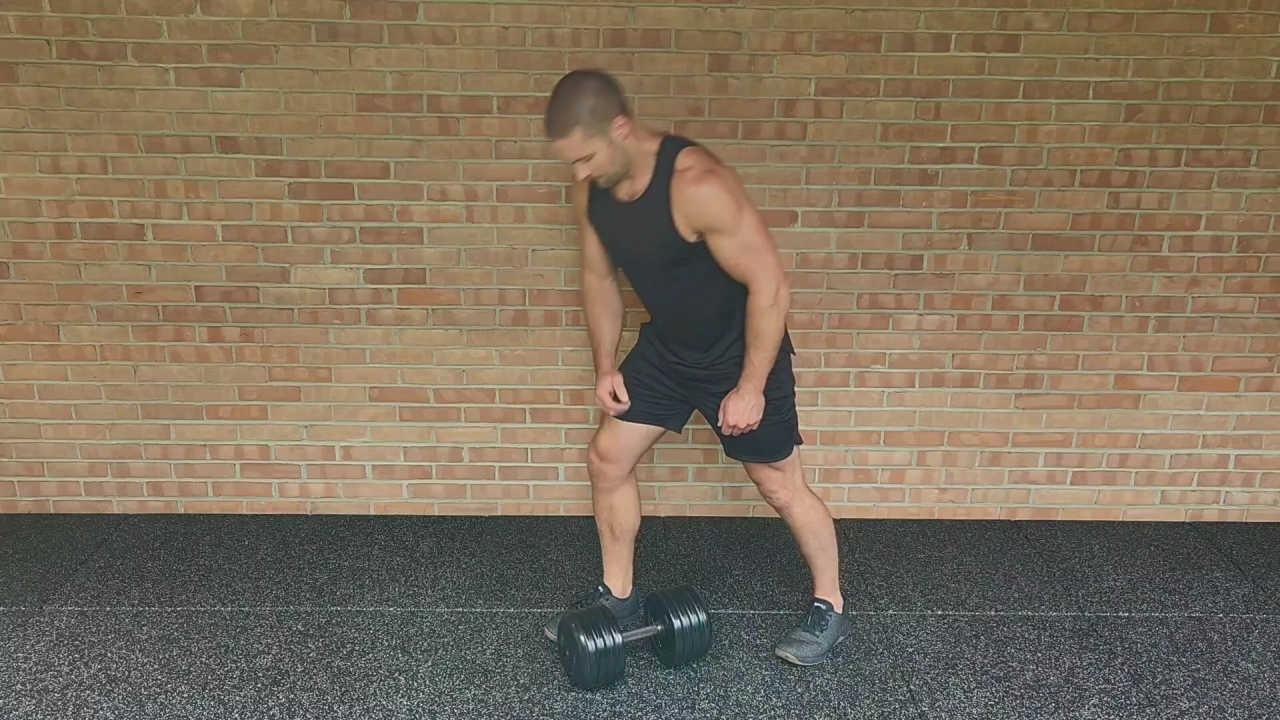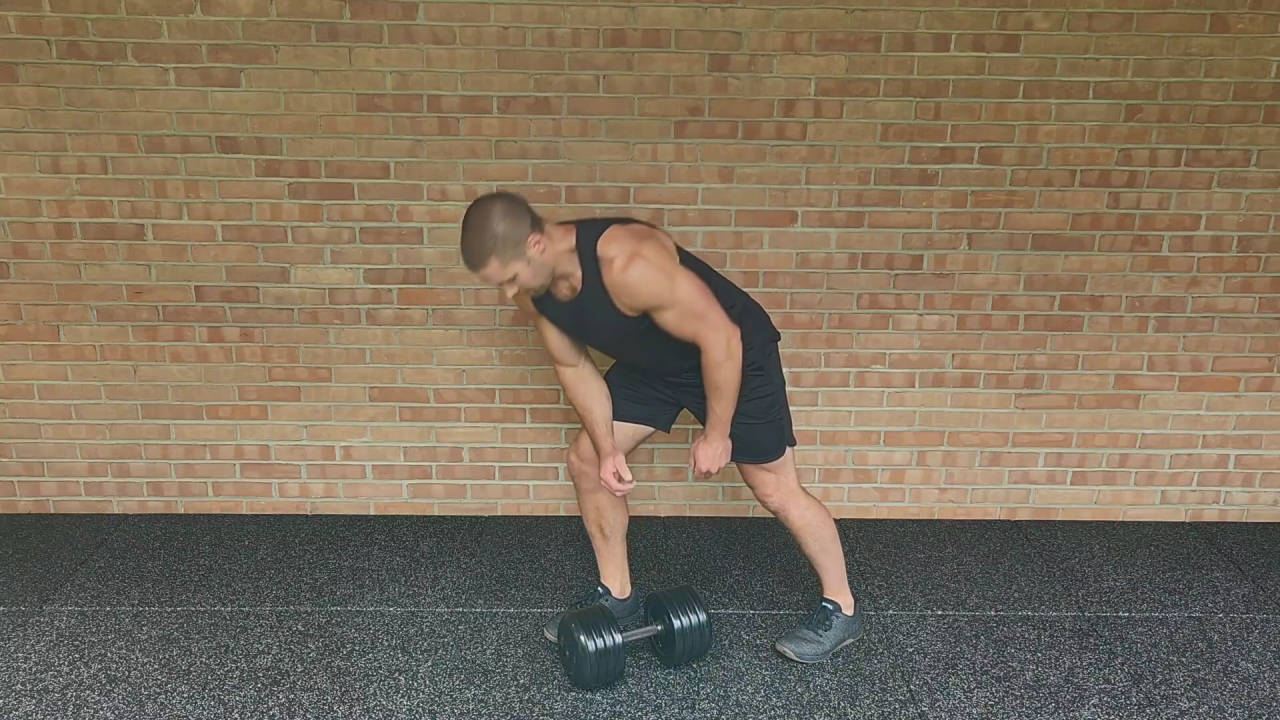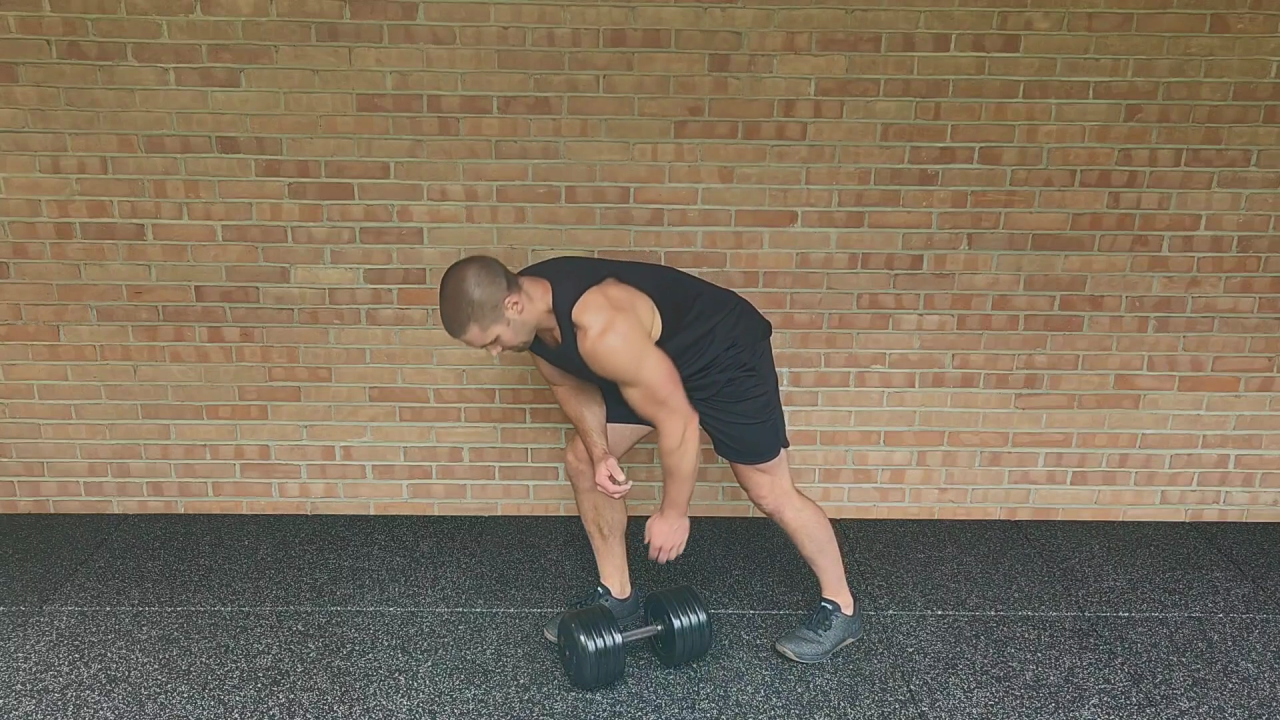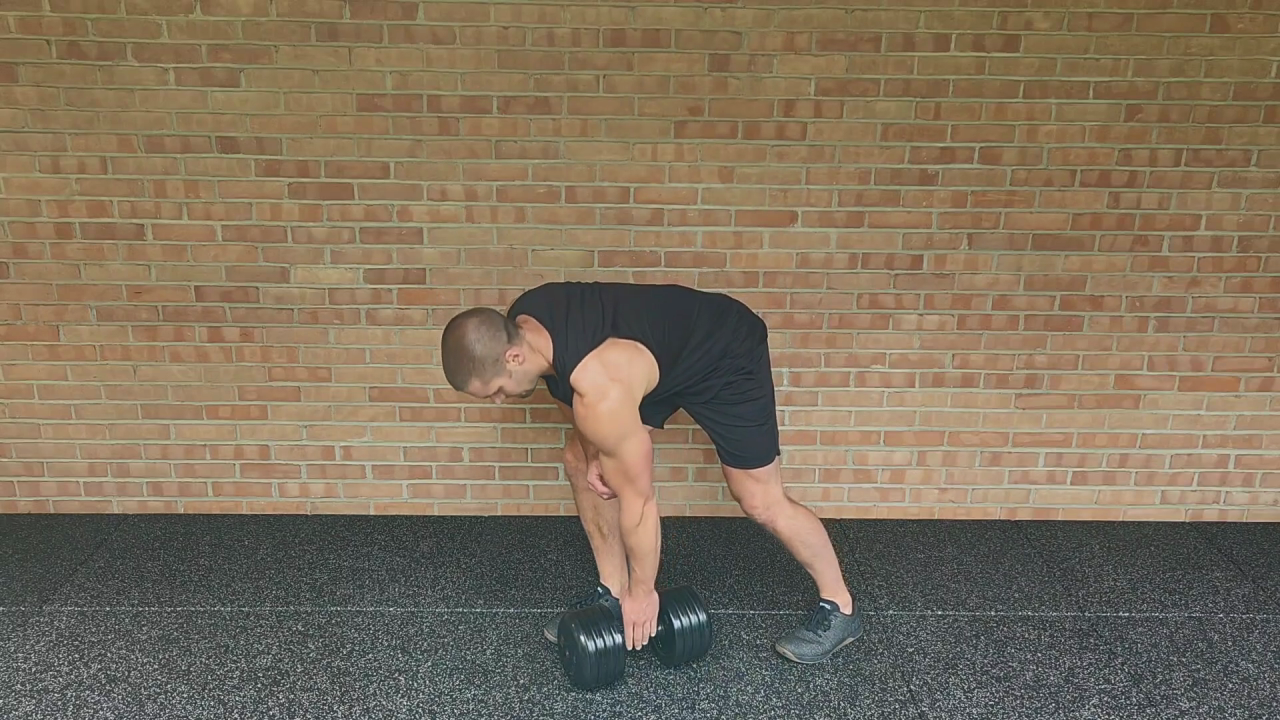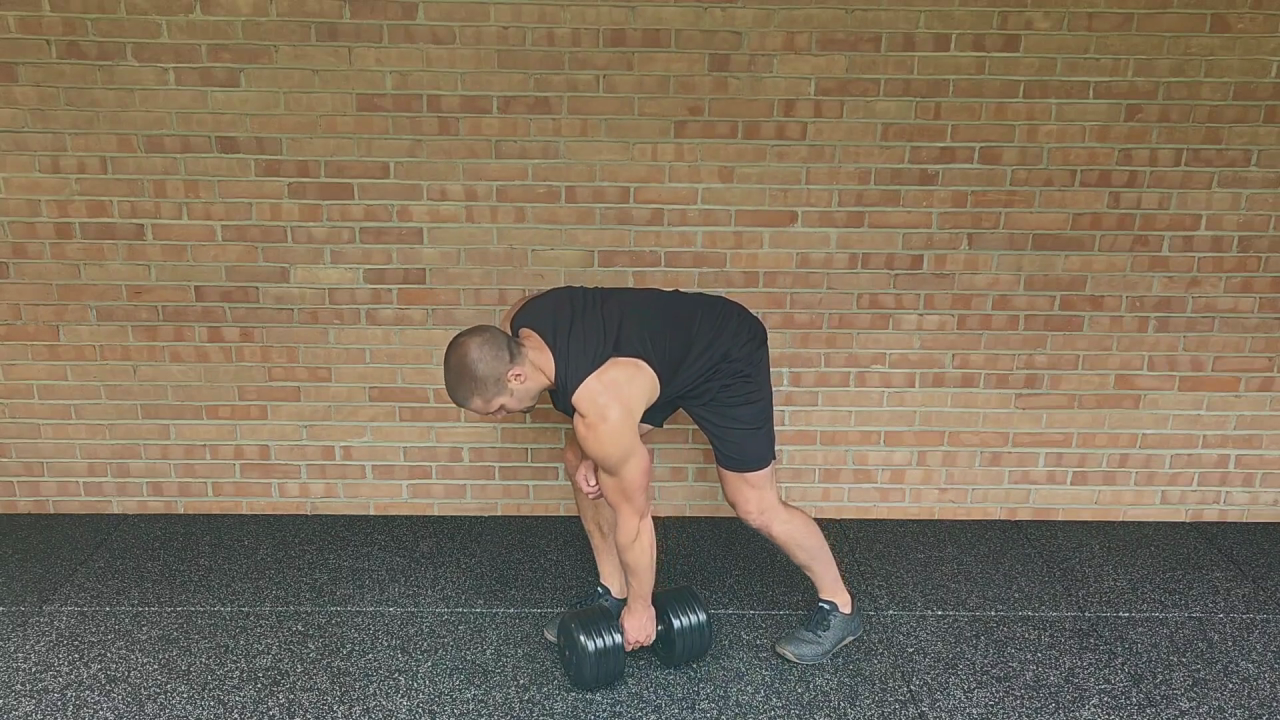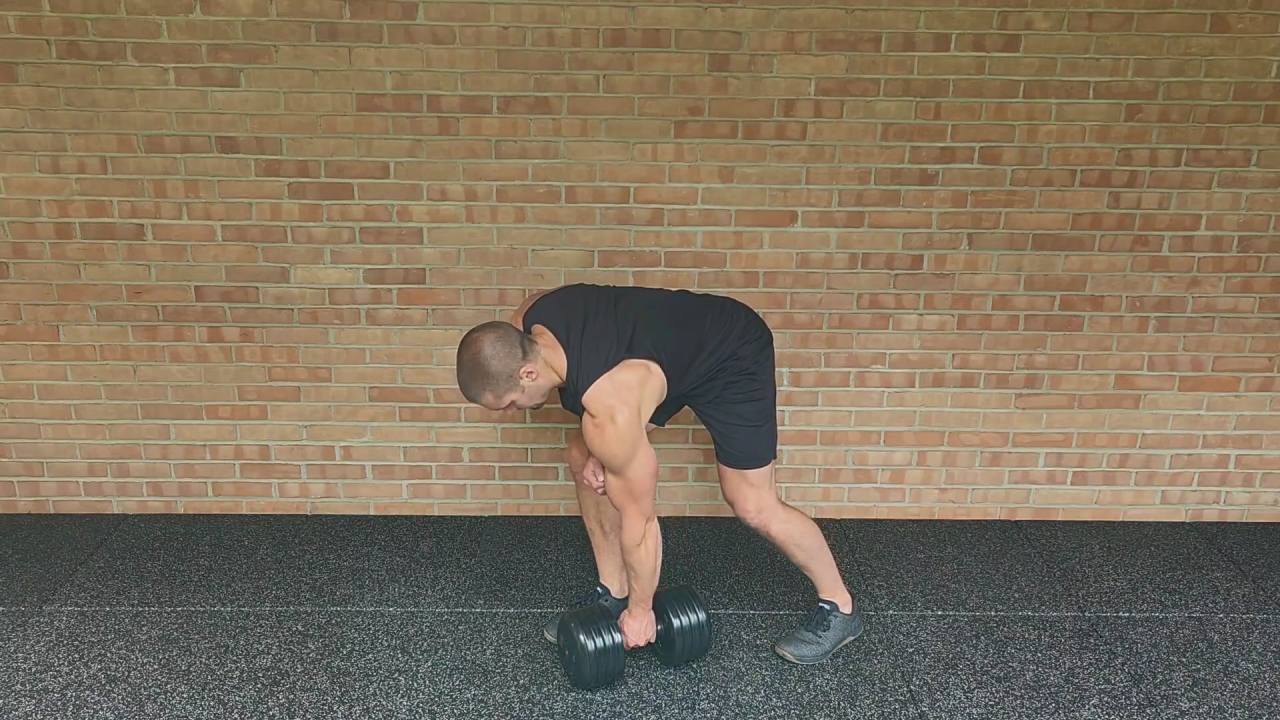
dt=0.3s
person 1, frame 1
left shoulder: (699, 186)
right shoulder: (592, 188)
left elbow: (770, 287)
right elbow: (598, 277)
left wrist: (750, 388)
right wrist: (605, 364)
left hip: (736, 351)
right hip: (665, 346)
left knee: (779, 485)
right knee: (607, 458)
left ankle: (829, 607)
right ankle: (617, 596)
person 1, frame 2
left shoulder: (627, 263)
right shoulder: (534, 284)
left elbow: (720, 337)
right elbow: (573, 365)
left wrist: (716, 434)
right wrist: (607, 446)
left hip: (733, 353)
right hip: (653, 360)
left knee: (776, 491)
right knee: (585, 461)
left ankle: (842, 608)
right ankle: (617, 595)
person 1, frame 3
left shoulder: (602, 330)
right shoulder: (525, 311)
left elbow: (678, 422)
right elbow: (569, 383)
left wrist: (672, 514)
right wrist: (600, 452)
left hip: (725, 354)
right hip: (661, 358)
left knee: (770, 492)
right knee: (581, 461)
left ankle: (841, 608)
right ankle: (617, 594)
person 1, frame 4
left shoulder: (600, 387)
right shoulder: (515, 322)
left elbow: (637, 500)
left wrist: (642, 592)
right wrist: (595, 451)
left hip: (726, 355)
right hip: (666, 349)
left knee: (760, 500)
right knee: (579, 461)
left ankle: (840, 608)
right ankle: (612, 591)
person 1, frame 5
left shoulder: (601, 407)
right shoulder: (516, 328)
left elbow: (634, 516)
left wrist: (640, 607)
right wrist: (589, 453)
left hip: (726, 358)
right hip: (667, 346)
left knee: (755, 506)
right knee: (579, 462)
left ankle: (839, 608)
right ankle: (613, 592)
person 1, frame 6
left shoulder: (610, 406)
right shoulder: (526, 327)
left elbow: (640, 519)
left wrist: (641, 611)
right wrist: (595, 450)
left hip: (732, 357)
right hip: (672, 345)
left knee: (752, 505)
right knee: (582, 458)
left ankle: (840, 608)
right ankle: (612, 593)
